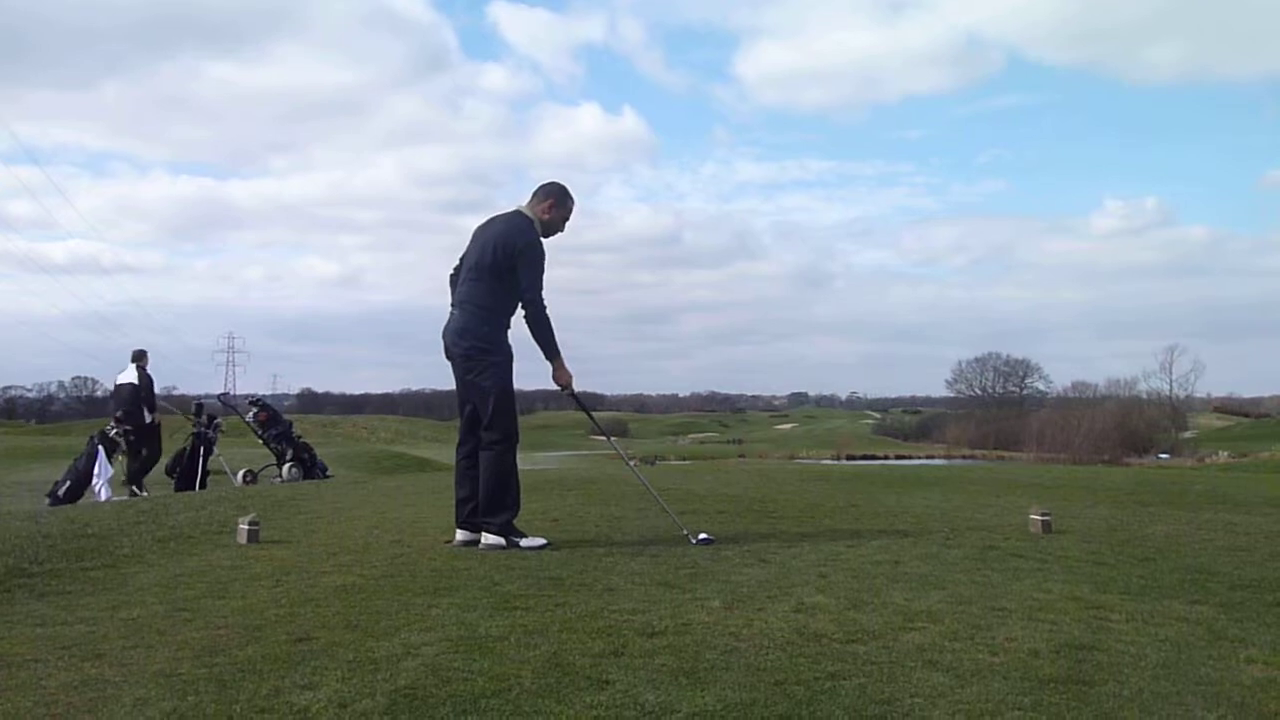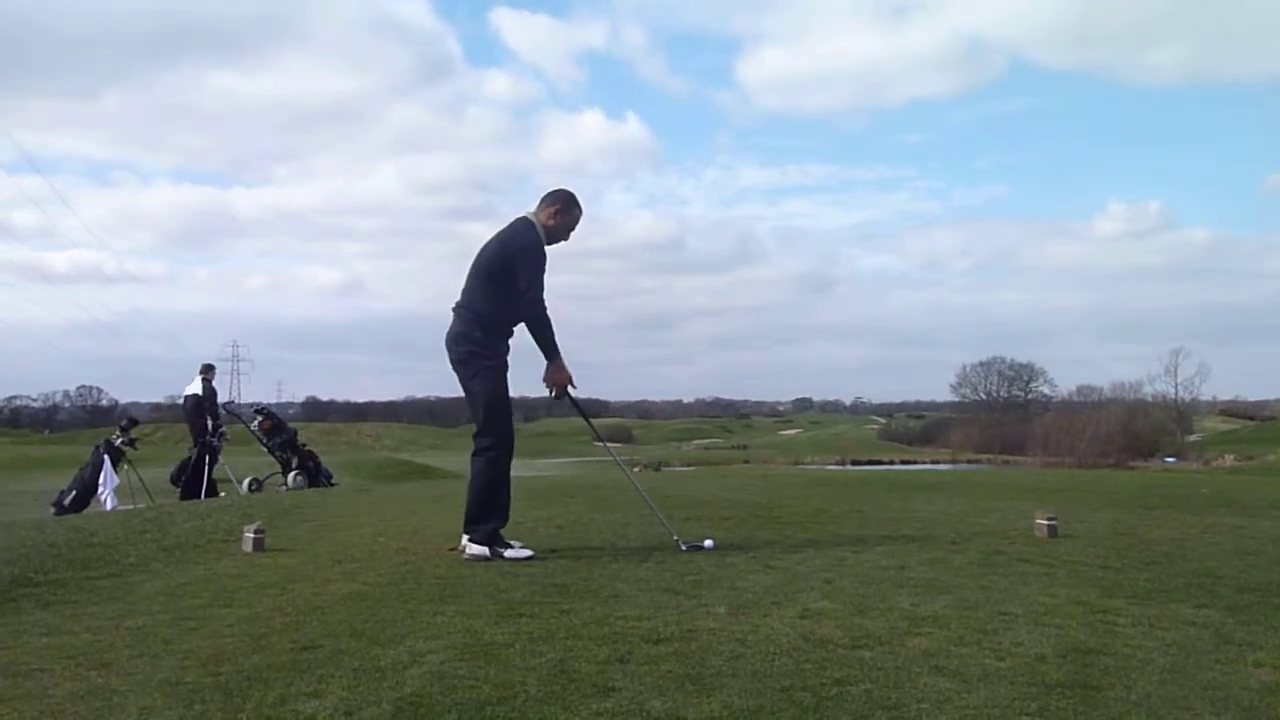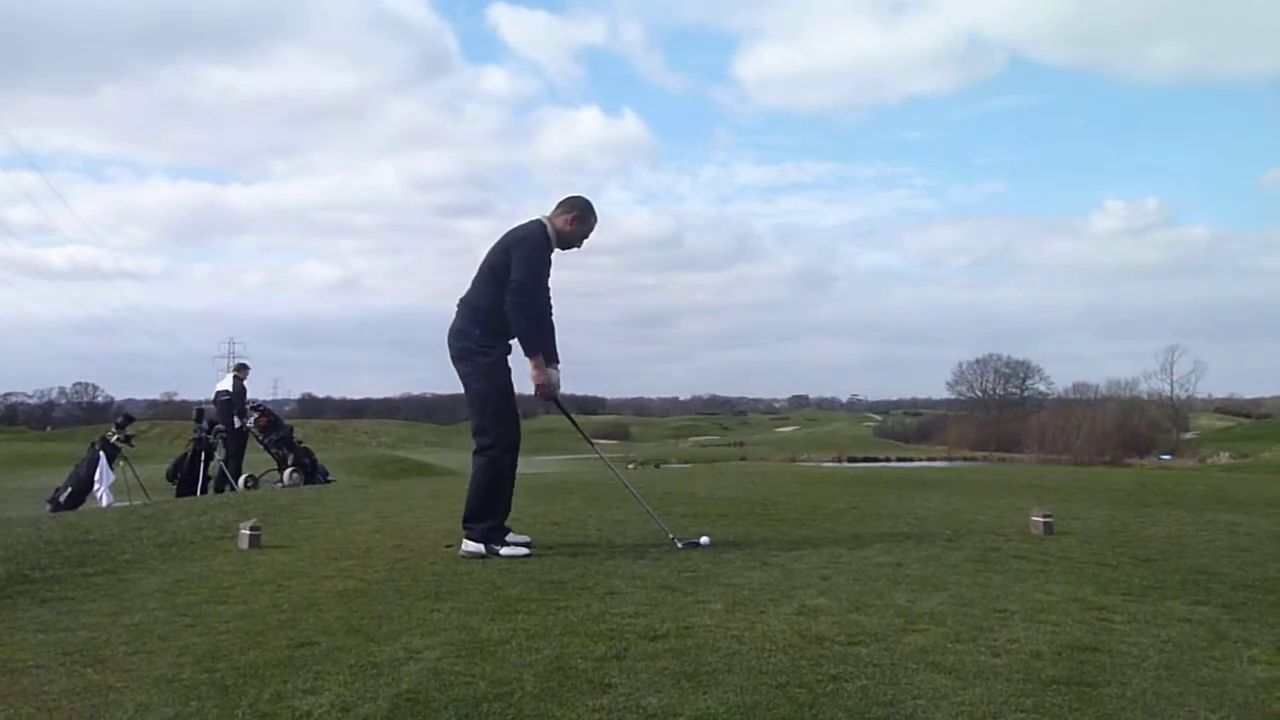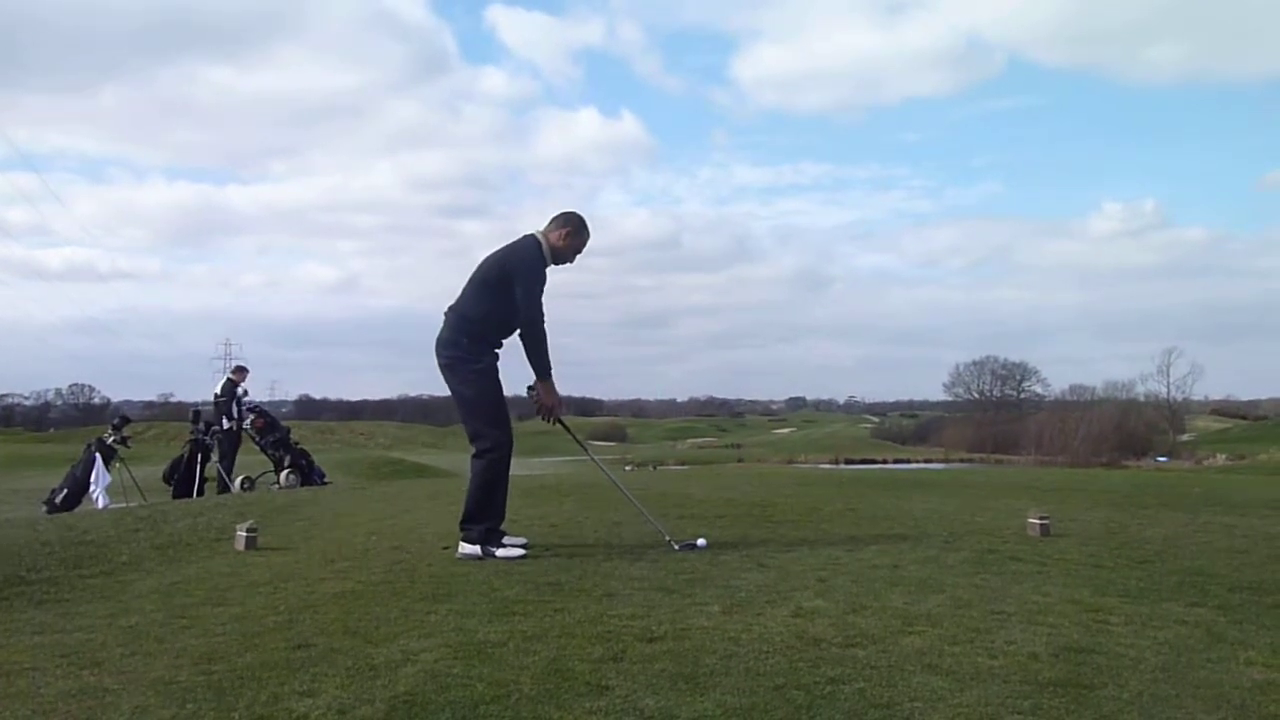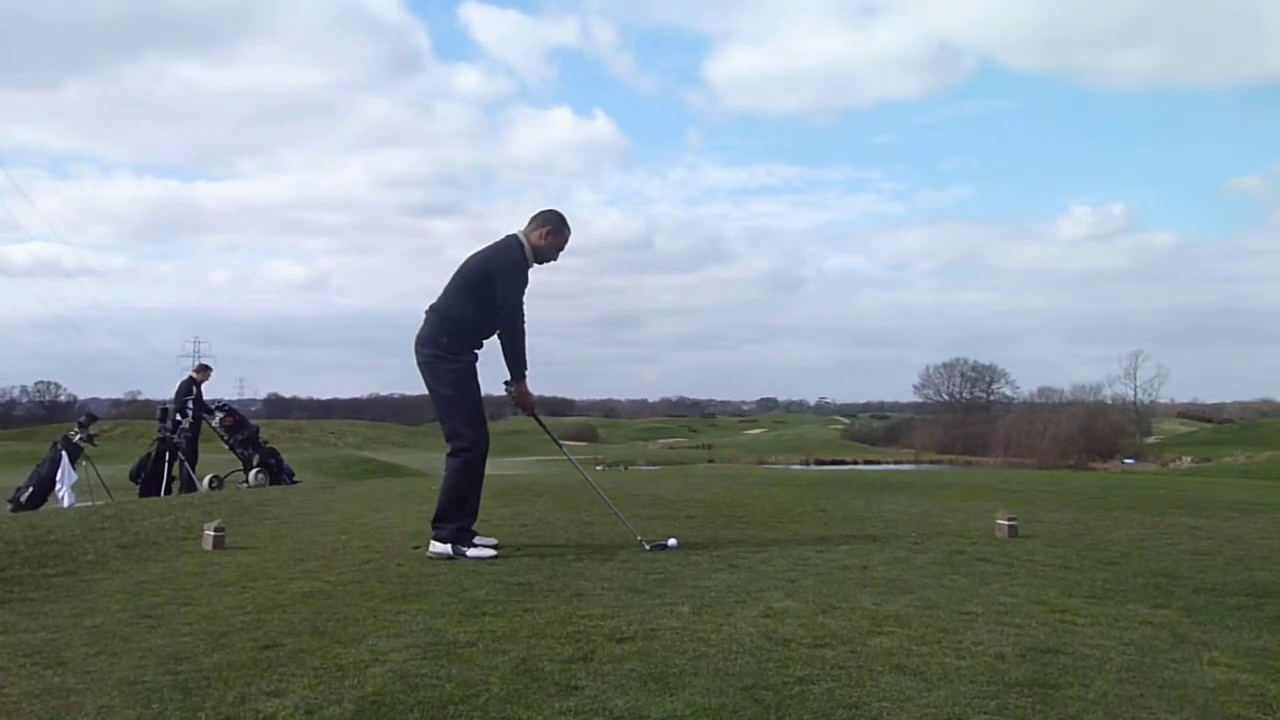
dt=1s
person 1, frame 1
left shoulder: (494, 225)
right shoulder: (526, 239)
left elbow: (457, 275)
right elbow: (533, 307)
right wrist: (556, 362)
left hip: (461, 336)
right hip: (484, 341)
left knee: (474, 432)
right knee: (499, 433)
left ankle: (470, 523)
right ankle: (497, 527)
person 1, frame 2
left shoulder: (516, 237)
right shoulder: (527, 243)
left elbow: (524, 306)
right elbow: (532, 308)
left wrist: (552, 357)
right wrist: (556, 362)
left hip: (472, 342)
right hip: (479, 346)
left knee: (492, 438)
right knee: (496, 440)
left ankle: (476, 529)
right ankle: (483, 537)
person 1, frame 3
left shoulder: (537, 245)
right shoulder: (532, 240)
left elbow: (540, 310)
right elbow: (517, 303)
left wrist: (551, 365)
right wrist: (536, 363)
left hip: (483, 343)
right hip: (477, 343)
left knee: (506, 437)
right knee: (495, 438)
left ankle: (491, 526)
right ankle: (478, 535)
person 1, frame 4
left shoulder: (525, 255)
right shoulder: (528, 258)
left elbow: (530, 323)
right elbow: (530, 325)
left wrist: (542, 381)
right wrist: (546, 384)
left hip: (468, 350)
right hip: (465, 351)
left knee: (498, 441)
right knee: (492, 442)
left ankle: (486, 530)
right ankle: (475, 537)
person 1, frame 5
left shoulder: (506, 255)
right shoulder: (511, 259)
left elbow: (508, 322)
right elbow: (510, 324)
left wrist: (517, 380)
right wrist: (519, 382)
left hip: (446, 349)
right hip: (445, 350)
left knee: (474, 441)
right knee: (468, 442)
left ankle: (458, 529)
right ankle: (446, 536)
